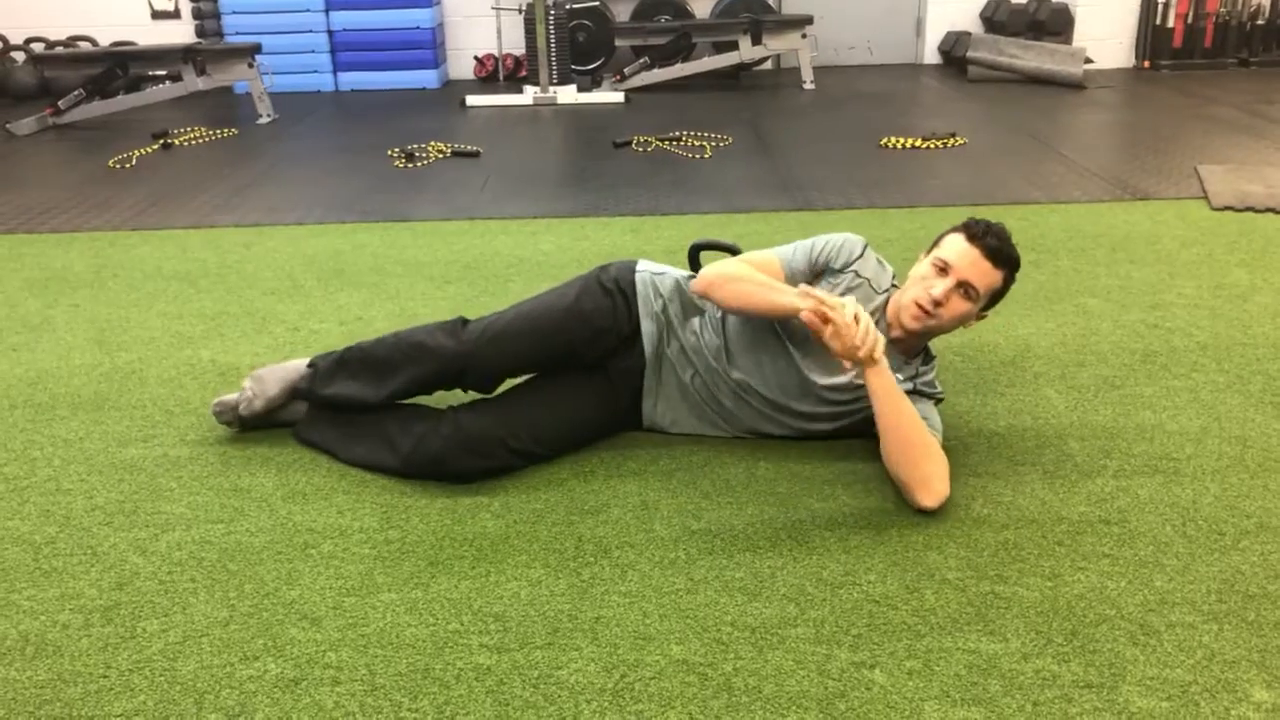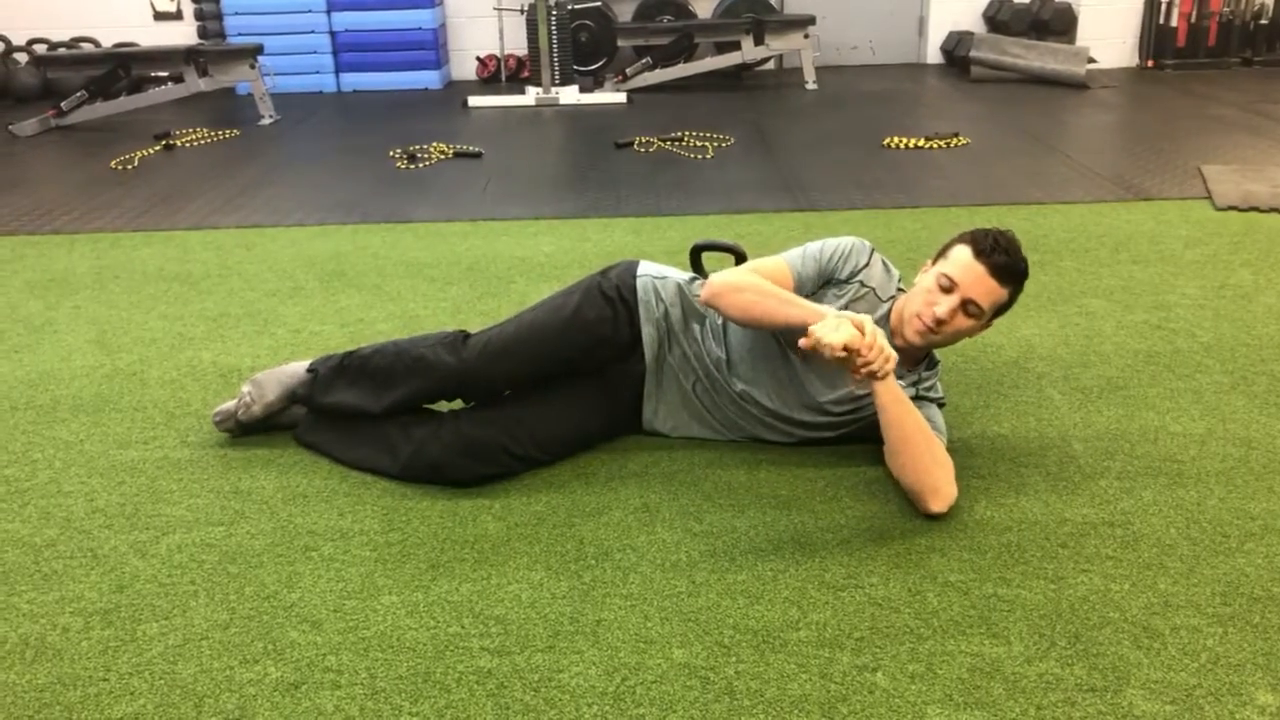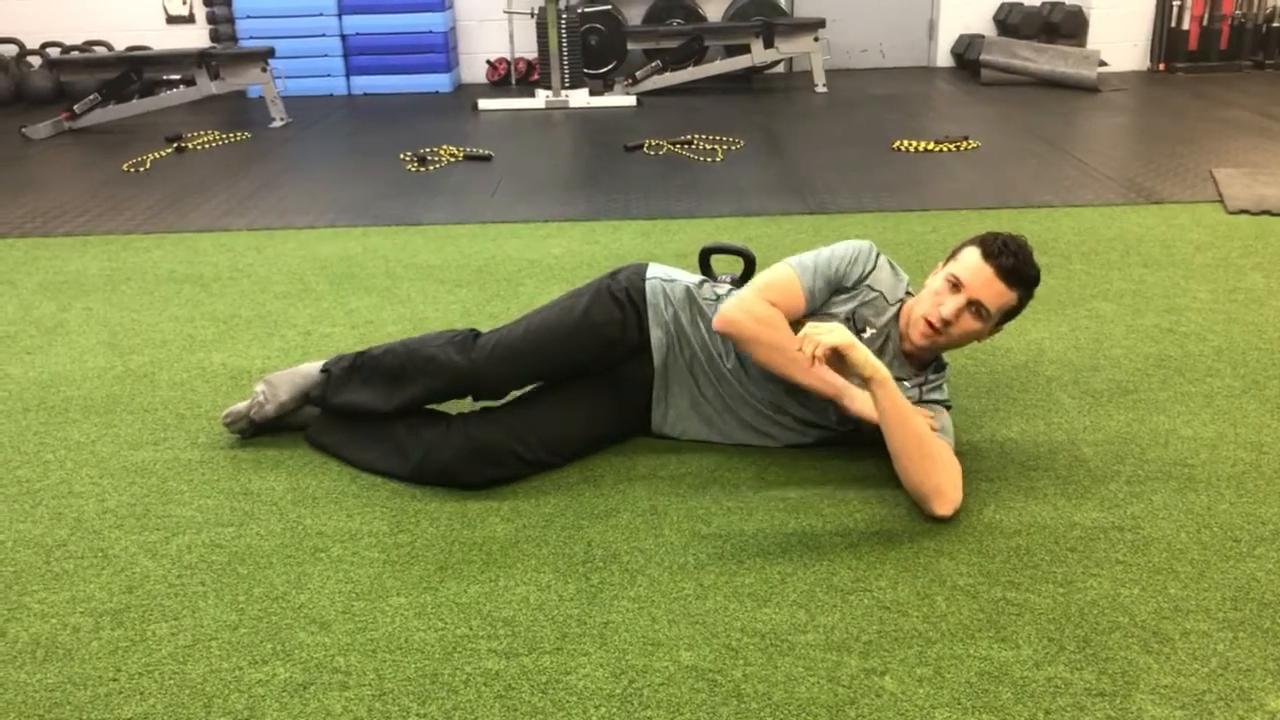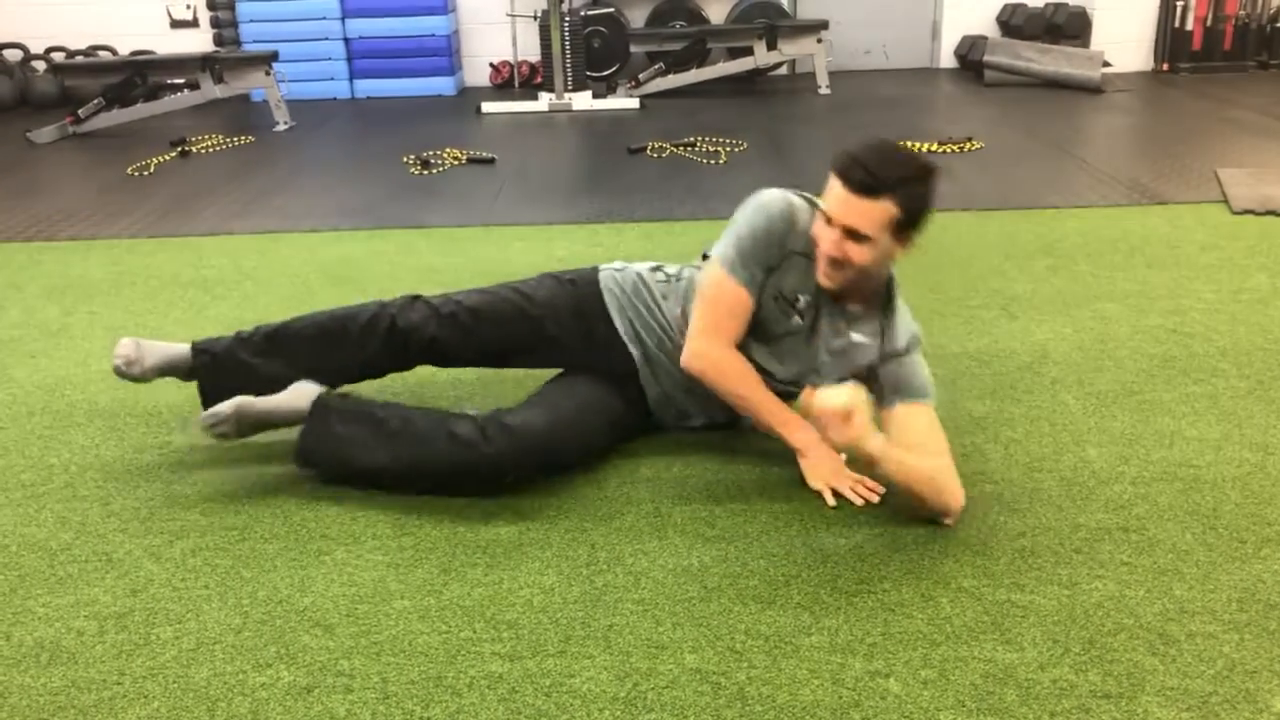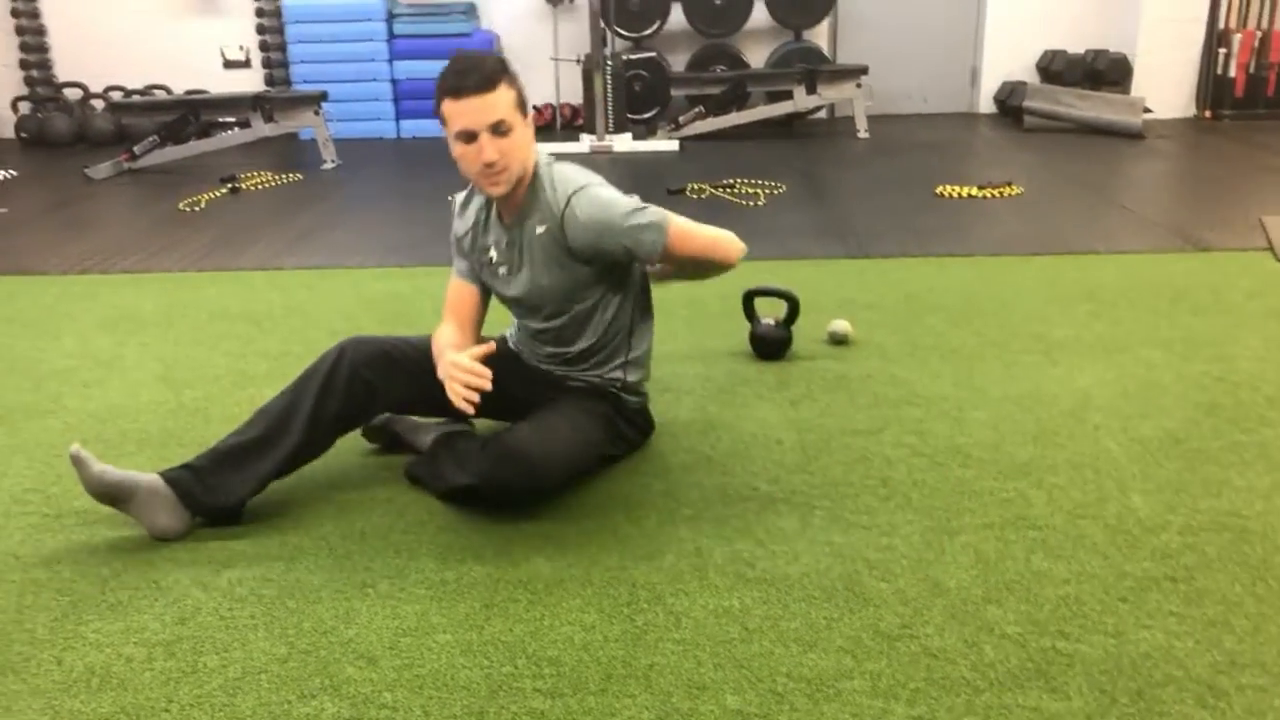
dt=1s
person 1, frame 1
left shoulder: (912, 388)
right shoulder: (853, 259)
left elbow: (928, 490)
right elbow: (714, 277)
left wrist: (871, 364)
right wrist: (812, 303)
left hip: (640, 400)
right hip: (643, 309)
left knee: (461, 449)
right knee: (472, 351)
left ankle: (305, 417)
right ankle: (311, 376)
person 1, frame 2
left shoulder: (914, 394)
right shoulder: (859, 263)
left elbow: (936, 495)
right elbow: (721, 287)
left wrist: (876, 372)
right wrist: (824, 317)
left hip: (641, 406)
right hip: (646, 313)
left knee: (463, 454)
right knee: (472, 363)
left ankle: (303, 422)
right ankle: (310, 381)
person 1, frame 3
left shoulder: (924, 399)
right shoulder: (865, 266)
left elbow: (941, 499)
right elbow: (740, 315)
left wrist: (870, 372)
right wrist: (843, 391)
left hip: (649, 409)
right hip: (652, 316)
left knee: (470, 456)
right knee: (482, 364)
left ankle: (313, 421)
right ankle: (324, 382)
person 1, frame 4
left shoulder: (889, 341)
right shoulder: (775, 216)
left elbow: (944, 491)
right elbow: (706, 352)
left wrist: (864, 439)
right wrist: (801, 440)
left hip: (648, 397)
right hip: (612, 311)
left knee: (504, 448)
right knee: (417, 325)
left ankle: (326, 421)
right ankle: (204, 360)
person 1, frame 5
left shoulder: (580, 208)
right shoulder: (469, 209)
left elbow: (725, 250)
right elbow: (456, 325)
left wrist: (646, 270)
right wrist: (452, 364)
left hip: (602, 401)
right hip: (525, 367)
left knee: (506, 470)
right knee: (360, 361)
left ankle: (439, 445)
right ankle: (187, 495)
